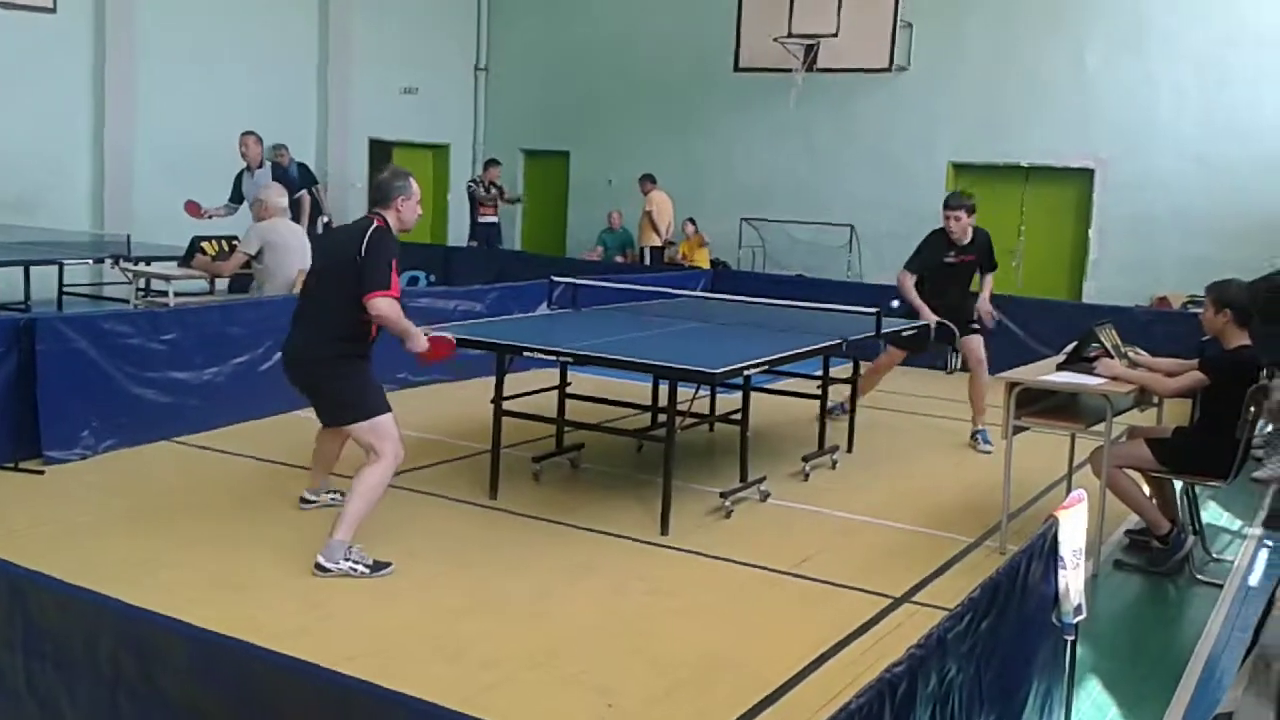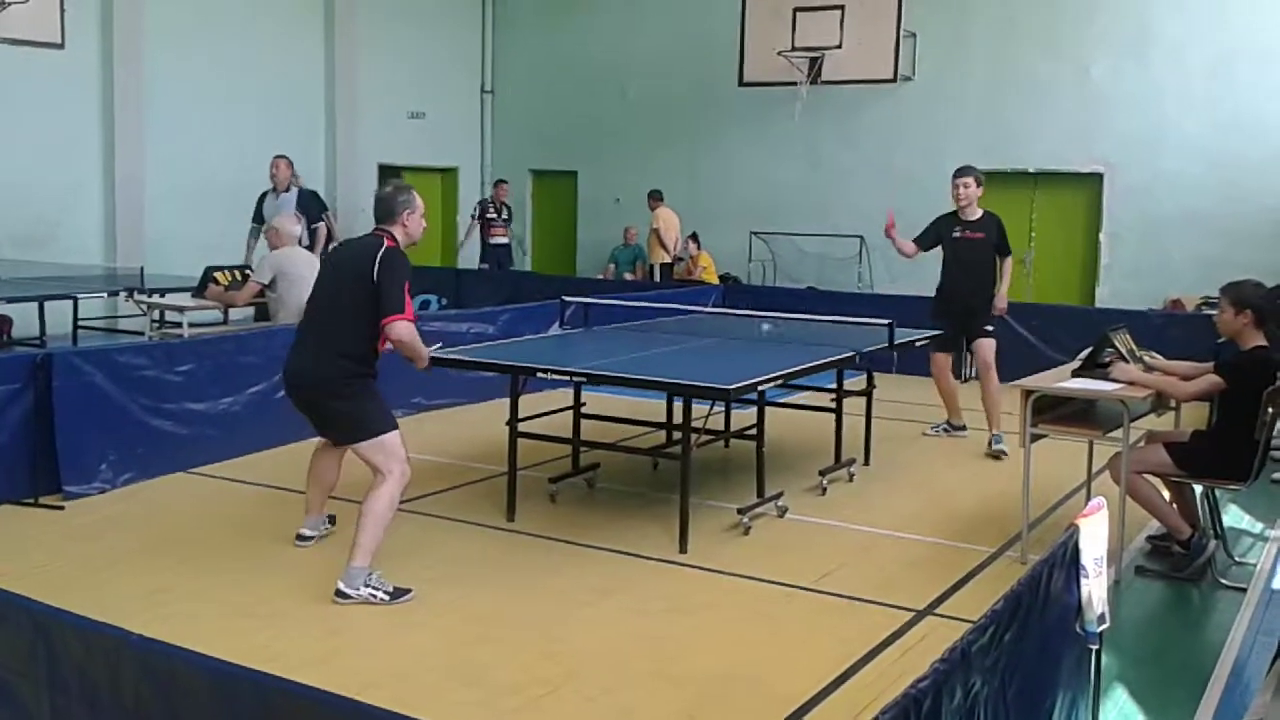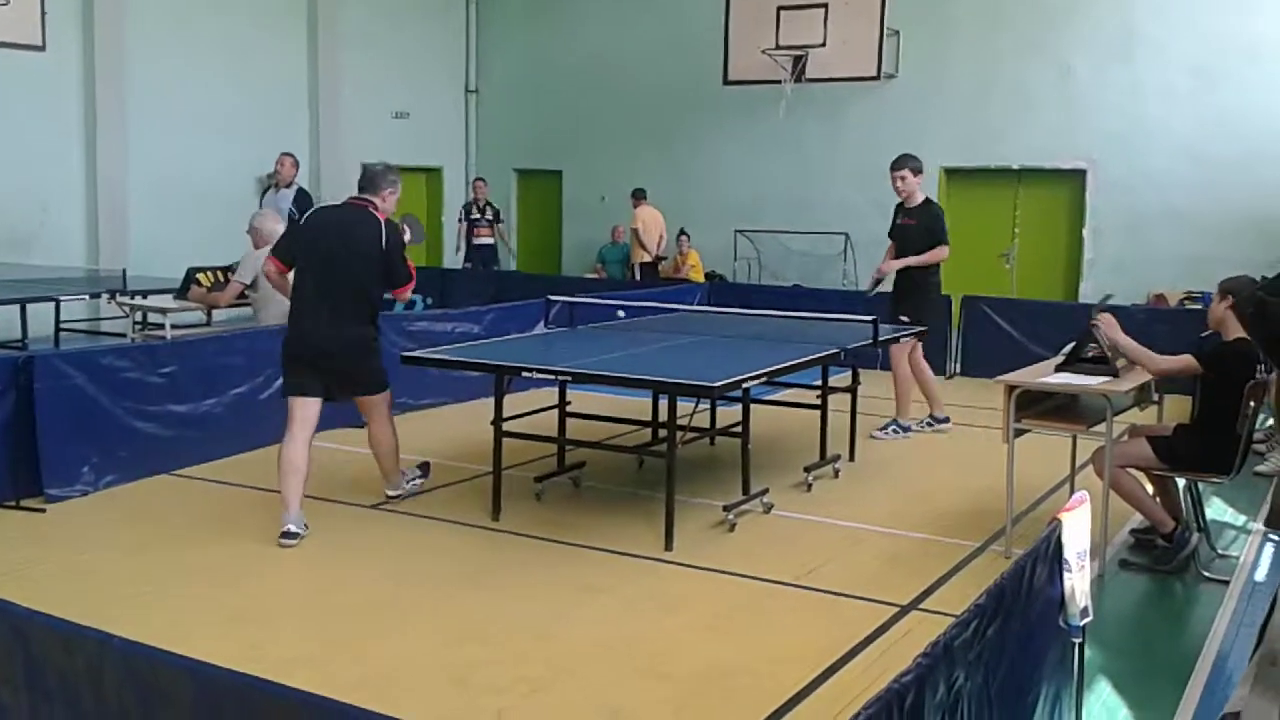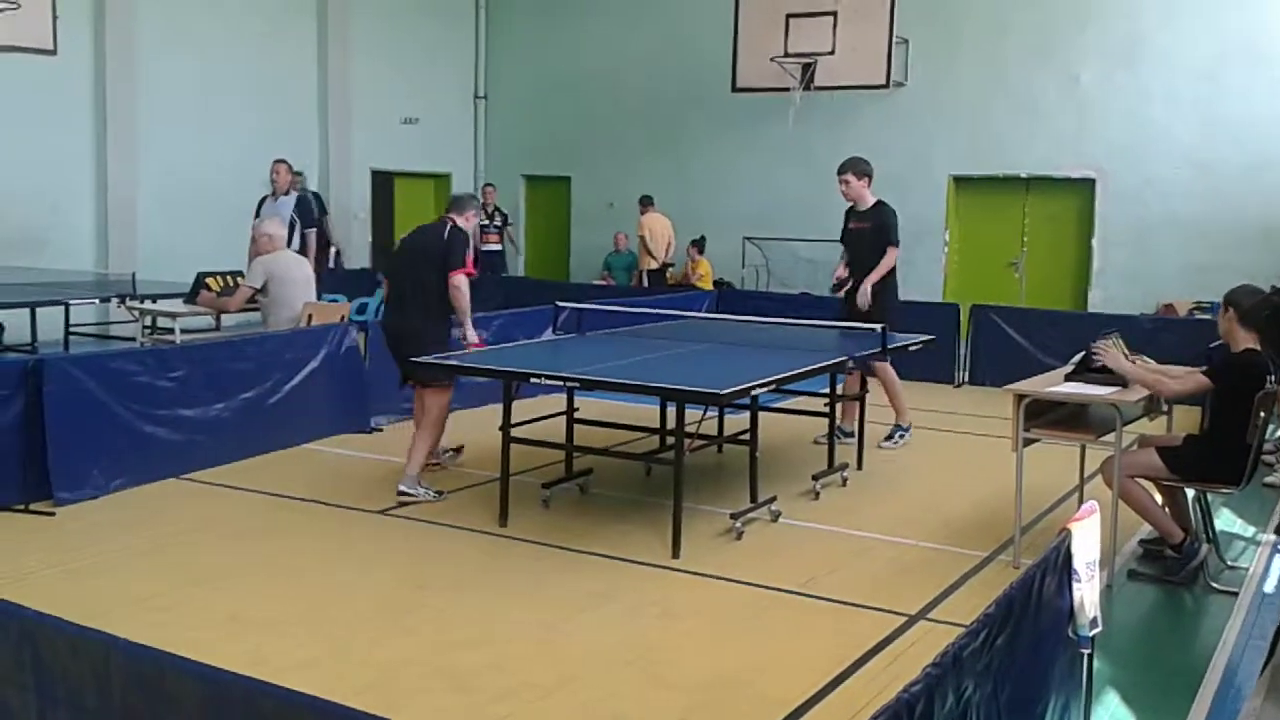
dt=0.7s
person 1, frame 1
left shoulder: (342, 234)
right shoulder: (381, 238)
right elbow: (381, 307)
right wrist: (412, 336)
left hip: (301, 353)
right hip: (334, 359)
left knee: (339, 420)
right knee: (387, 452)
left ankle: (315, 490)
right ankle: (336, 553)
person 1, frame 2
left shoulder: (345, 250)
right shoulder: (391, 258)
right elbow: (399, 331)
right wrist: (421, 354)
left hip: (301, 371)
right hip: (340, 379)
left knee: (336, 439)
right knee: (394, 471)
left ankle: (312, 523)
right ankle: (356, 580)
person 1, frame 3
left shoulder: (315, 217)
right shoulder: (385, 231)
left elbow: (272, 269)
right elbow: (403, 291)
right wrist: (402, 252)
left hip: (303, 339)
right hip: (353, 341)
left knee: (299, 427)
right knee: (378, 412)
left ankle: (291, 520)
right ankle: (396, 482)
person 1, frame 4
left shoulder: (413, 236)
right shoulder: (456, 235)
left elbow: (388, 285)
right elbow: (457, 283)
right wrist: (467, 326)
left hip: (395, 328)
right hip: (426, 328)
left knee: (425, 393)
right knee: (437, 405)
left ankle: (431, 454)
right ankle: (410, 482)
person 2, frame 1
left shoulder: (1235, 361)
right shoulder: (1239, 355)
left elbow: (1170, 388)
right elbow: (1183, 367)
left wrist: (1120, 371)
right wrist: (1137, 360)
left hip: (1211, 453)
right hip: (1213, 443)
left knee: (1102, 458)
right knee: (1137, 434)
left ankle: (1169, 536)
right ankle: (1169, 526)
person 2, frame 2
left shoulder: (1252, 363)
right shoulder: (1255, 357)
left elbow: (1187, 391)
right elbow: (1199, 370)
left wrist: (1136, 376)
right wrist: (1154, 364)
left hip: (1230, 457)
right hip: (1231, 446)
left knee: (1121, 465)
right knee: (1155, 440)
left ankle: (1190, 541)
right ankle: (1191, 531)
person 2, frame 3
left shoulder: (1229, 353)
right shoulder: (1244, 350)
left elbow: (1161, 368)
right elbow: (1179, 364)
left wrist: (1116, 336)
right wrist: (1130, 354)
left hip: (1212, 450)
right hip: (1217, 440)
left knee: (1104, 458)
right knee: (1138, 433)
left ankle: (1173, 534)
right ankle: (1174, 524)
person 2, frame 4
left shoulder: (1240, 365)
right shoulder: (1255, 360)
left elbow: (1173, 389)
right elbow: (1192, 375)
left wrist: (1123, 366)
right wrist: (1145, 367)
left hip: (1222, 461)
right hip: (1228, 451)
left knee: (1113, 468)
right knee: (1148, 444)
left ankle: (1182, 545)
right ankle: (1183, 535)
person 3, frame 1
left shoulder: (982, 239)
right shoulder: (934, 241)
left elbow: (988, 272)
right elbow: (904, 278)
left wrist: (983, 296)
right wrist: (922, 308)
left hip: (960, 309)
right hip: (923, 310)
left knee: (978, 360)
right knee: (885, 361)
left ankle: (978, 429)
right ankle: (848, 404)
person 3, frame 2
left shoulder: (992, 223)
right shoulder: (944, 223)
left elbow: (1006, 259)
right elbow: (911, 250)
left wrist: (1002, 292)
right wrist: (894, 237)
left hip: (981, 306)
right hip: (947, 306)
left knee: (986, 363)
right knee: (939, 368)
left ankle: (995, 434)
right ankle: (955, 422)
person 3, frame 3
left shoulder: (932, 211)
right shoulder: (899, 210)
left elbow: (942, 252)
left wrist: (901, 263)
right wrist: (885, 265)
left hip: (923, 294)
right hip: (903, 292)
left knee: (898, 352)
right knee: (913, 357)
left ankle: (903, 421)
right ankle: (939, 415)
person 3, frame 4
left shoulder: (884, 213)
right shoulder: (849, 215)
left elbow: (892, 255)
left wrist: (867, 284)
right wrist: (842, 268)
left hip: (878, 301)
right hip: (853, 300)
left knee: (879, 363)
right knee: (852, 363)
left ankle: (903, 423)
right ankle: (846, 428)
